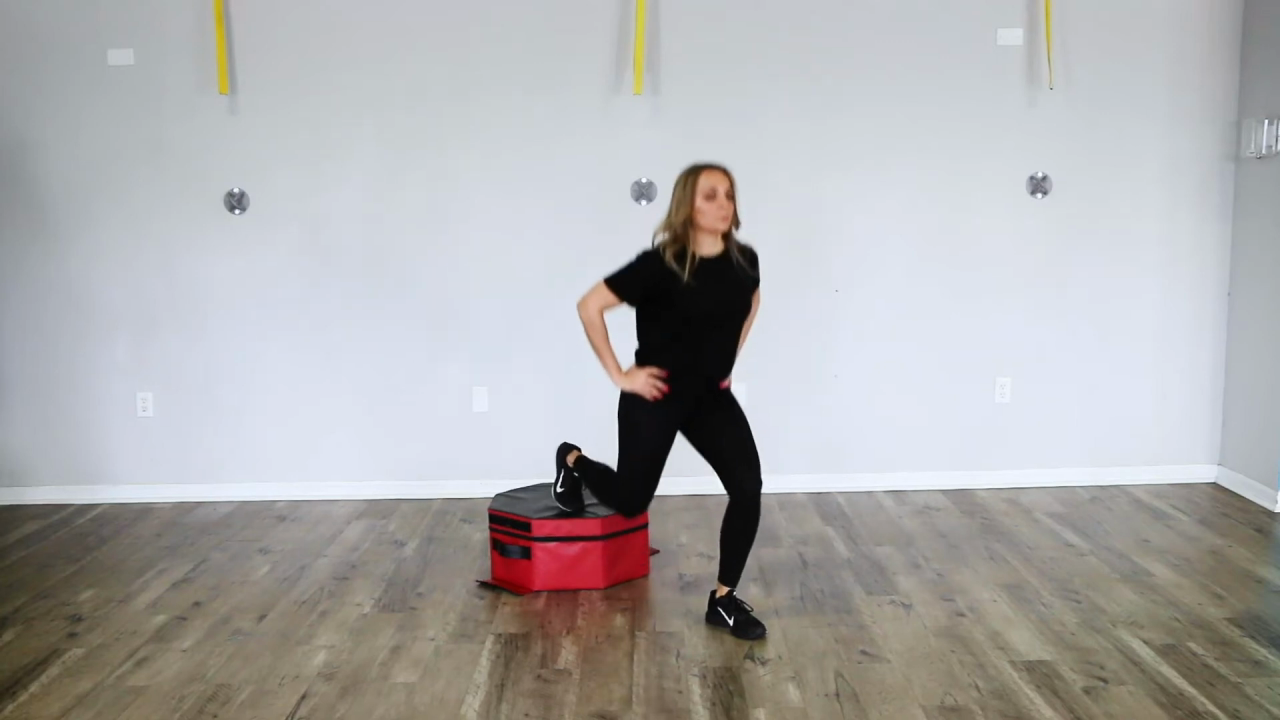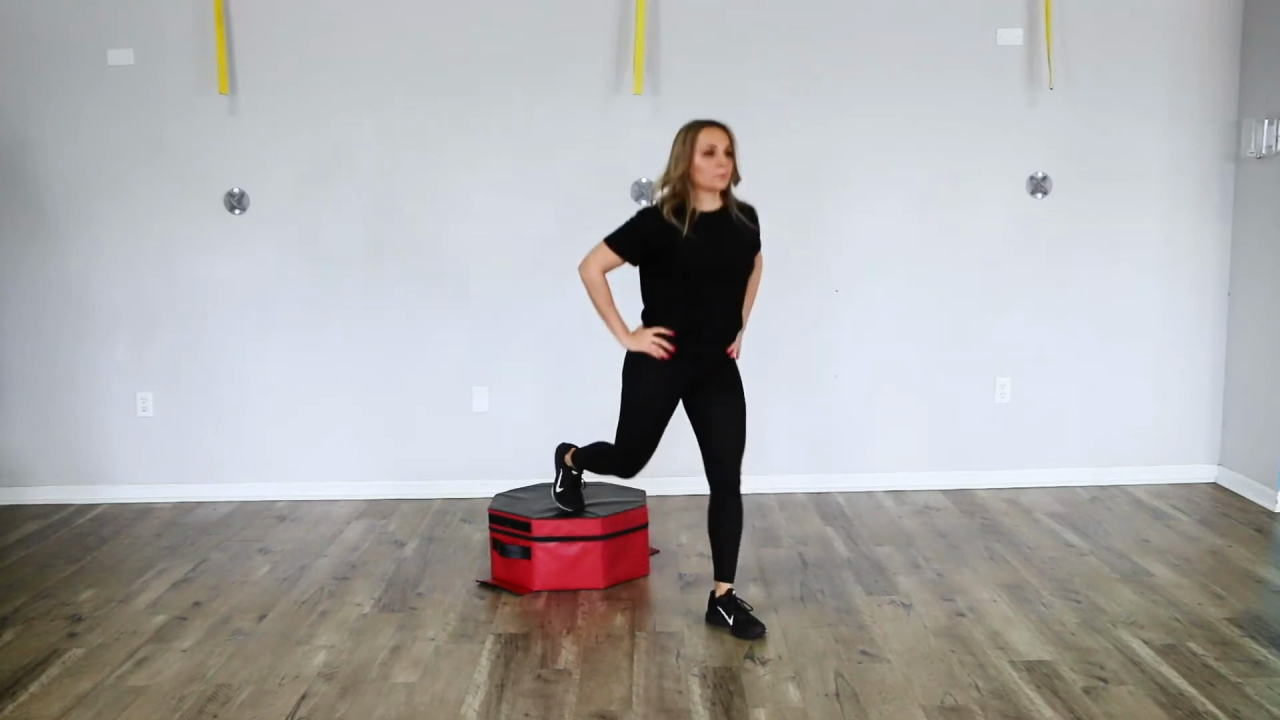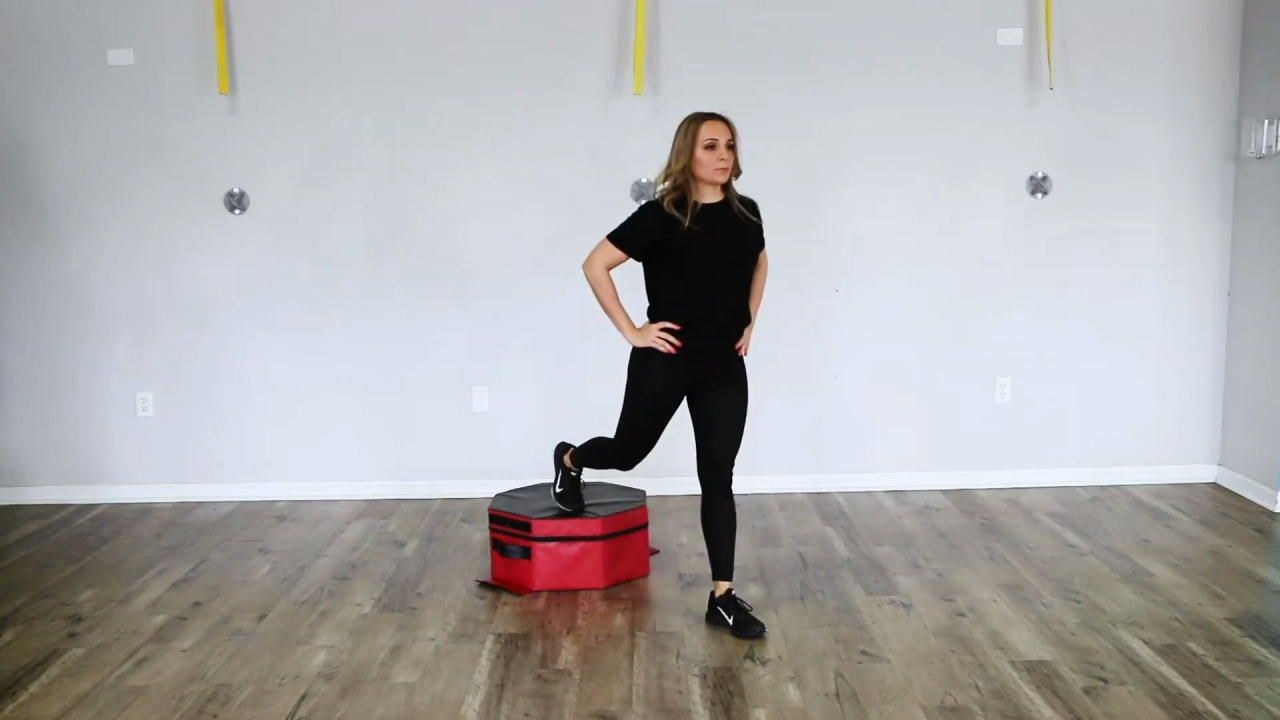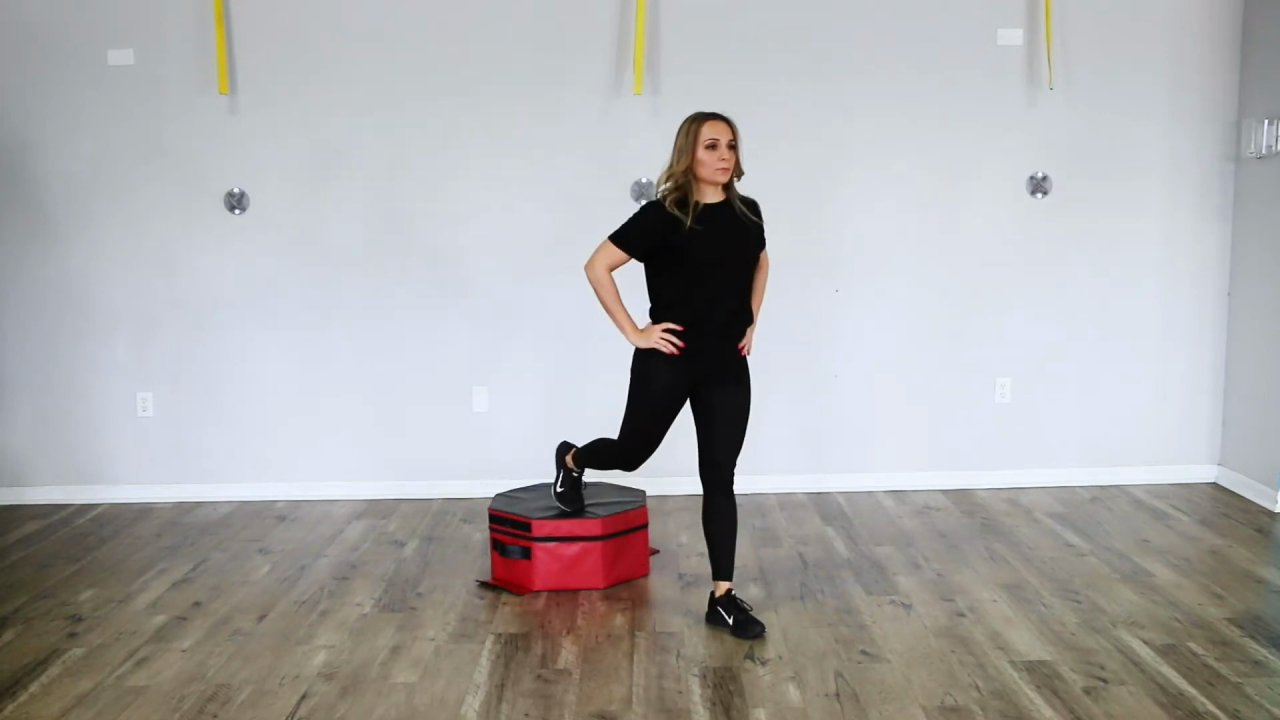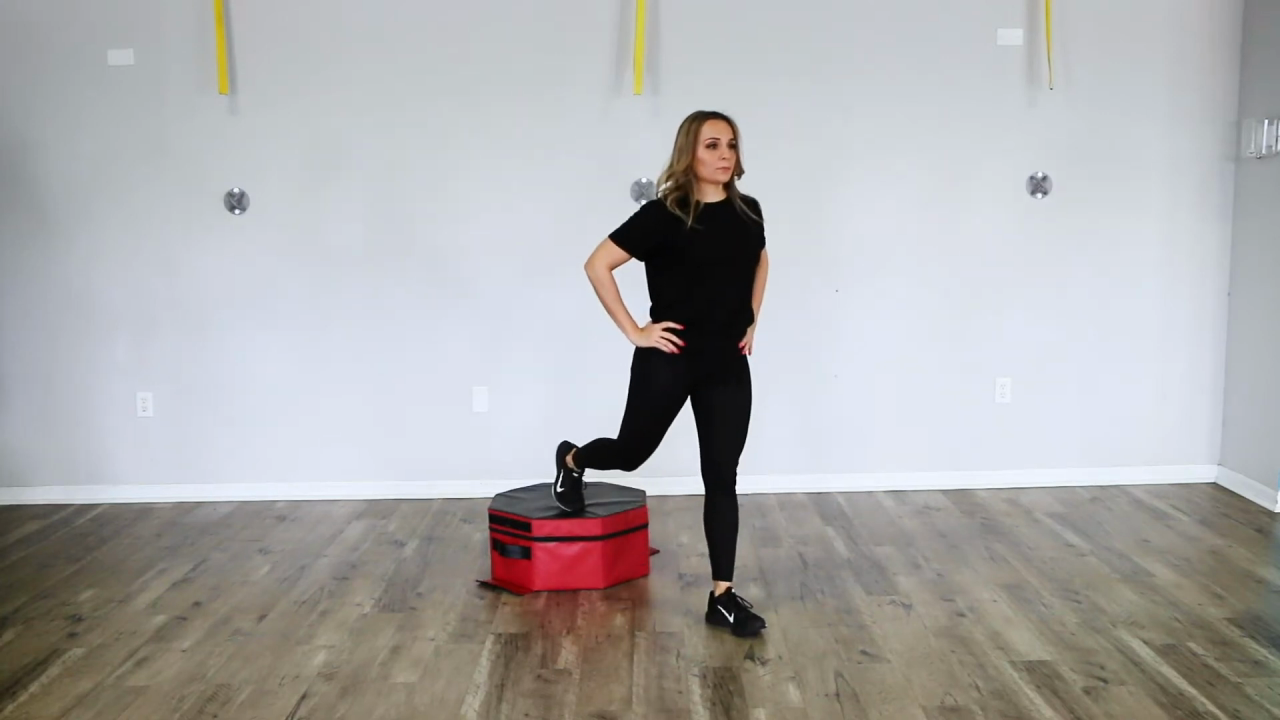
dt=0.2s
person 1, frame 1
left shoulder: (744, 261)
right shoulder: (660, 265)
right elbow: (590, 307)
right wrist: (618, 374)
left hip: (712, 398)
right hip: (655, 398)
left knee: (748, 488)
right knee: (630, 501)
left ankle: (724, 599)
right ankle: (572, 463)
person 1, frame 2
left shoulder: (744, 219)
right shoulder: (659, 222)
right elbow: (591, 268)
right wrist: (625, 335)
left hip: (718, 368)
right hip: (660, 363)
left knee: (726, 479)
right knee: (629, 461)
left ankle: (723, 598)
right ankle: (570, 461)
person 1, frame 3
left shoulder: (745, 213)
right shoulder: (662, 215)
left elbow: (759, 265)
right elbow: (595, 265)
left wrist: (749, 322)
right wrist: (630, 331)
left hip: (724, 364)
right hip: (665, 359)
left knee: (718, 477)
right knee: (628, 451)
left ankle: (723, 598)
right ankle: (568, 461)
person 1, frame 4
left shoulder: (747, 213)
right shoulder: (663, 215)
left elbow: (759, 265)
right elbow: (597, 267)
left wrist: (751, 322)
right wrist: (633, 333)
left hip: (727, 365)
right hip: (668, 360)
left knee: (720, 478)
right knee: (632, 452)
left ankle: (723, 598)
right ankle: (570, 461)
person 1, frame 5
left shoulder: (748, 212)
right shoulder: (665, 215)
right elbow: (597, 265)
left wrist: (752, 322)
right wrist: (634, 332)
left hip: (728, 363)
right hip: (669, 359)
left knee: (722, 477)
right knee: (632, 453)
left ankle: (723, 597)
right ankle: (570, 462)
